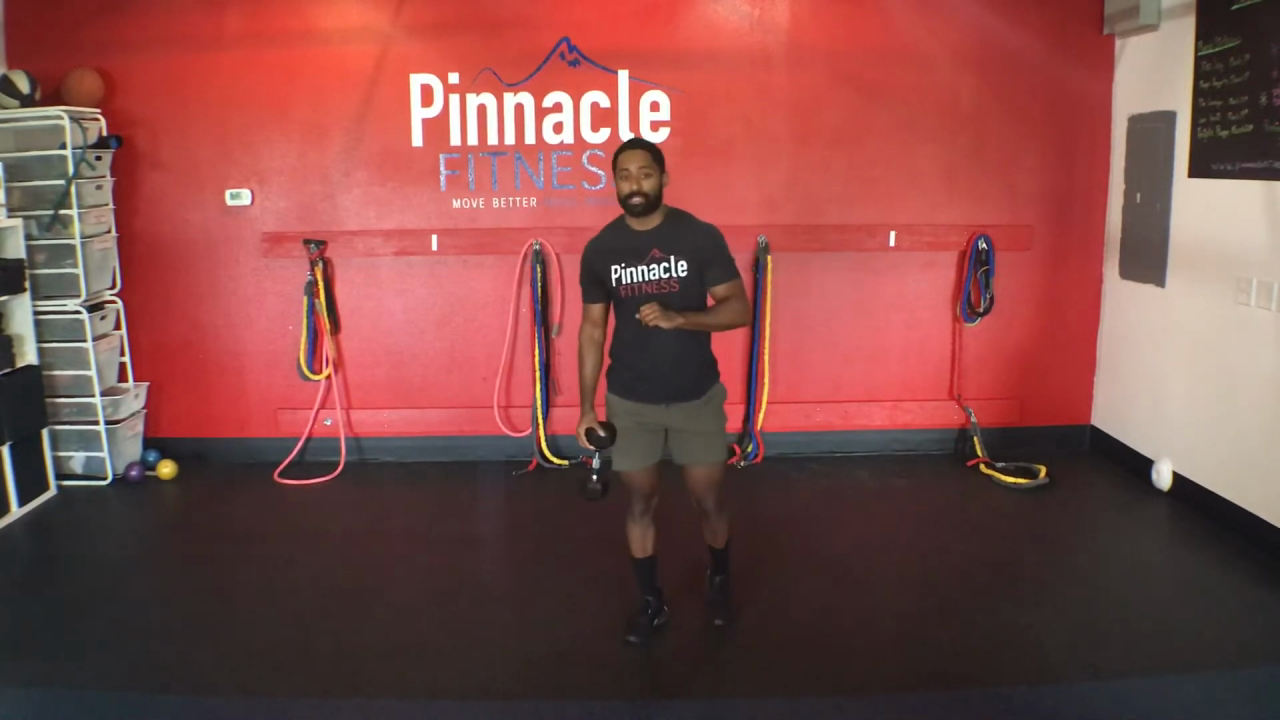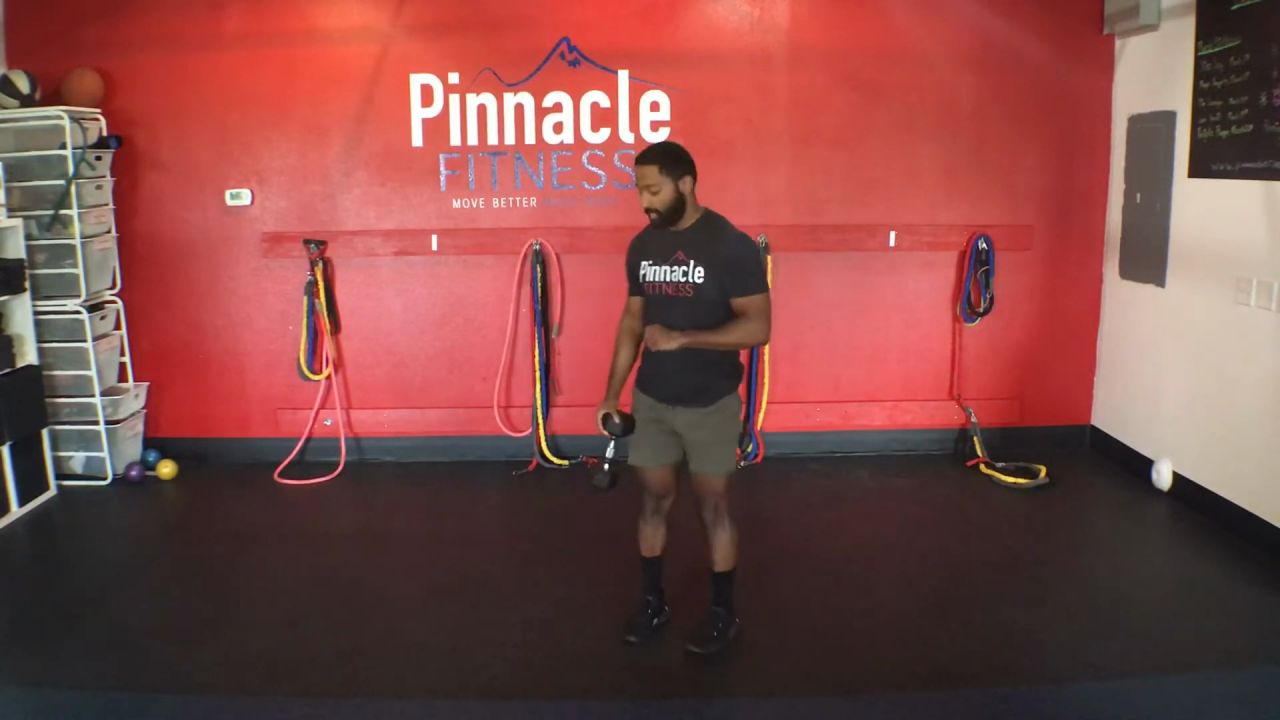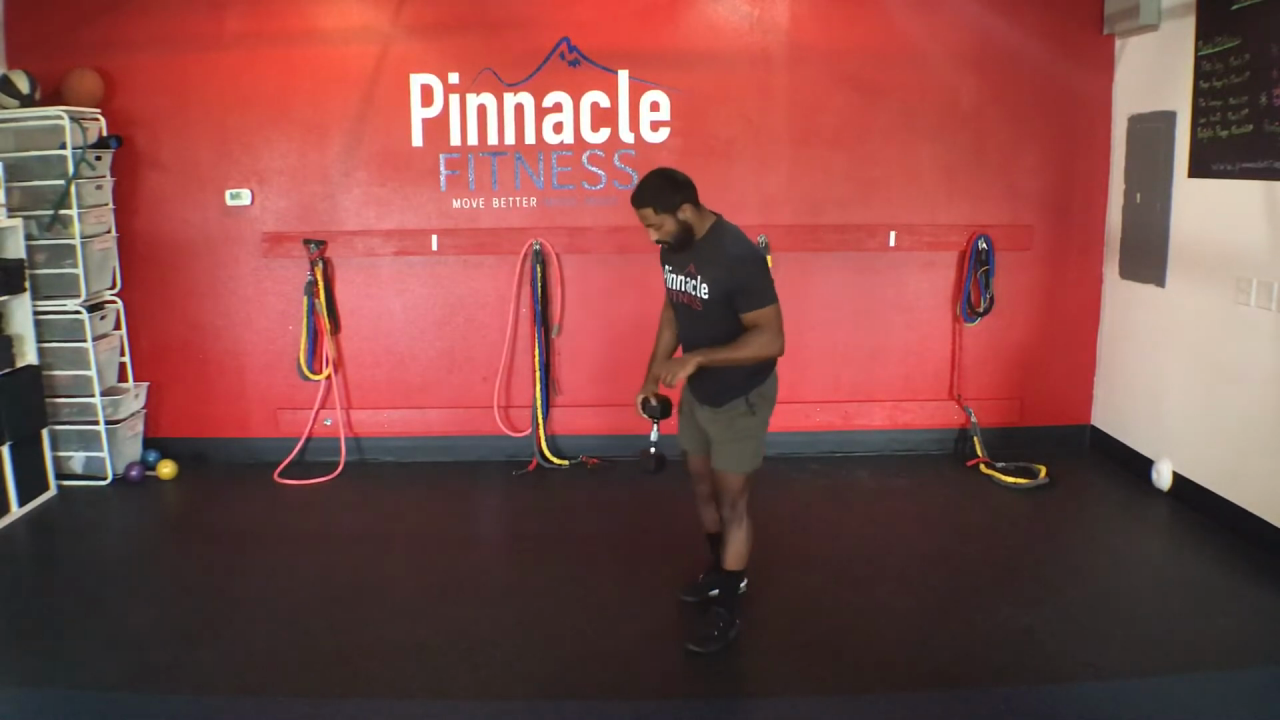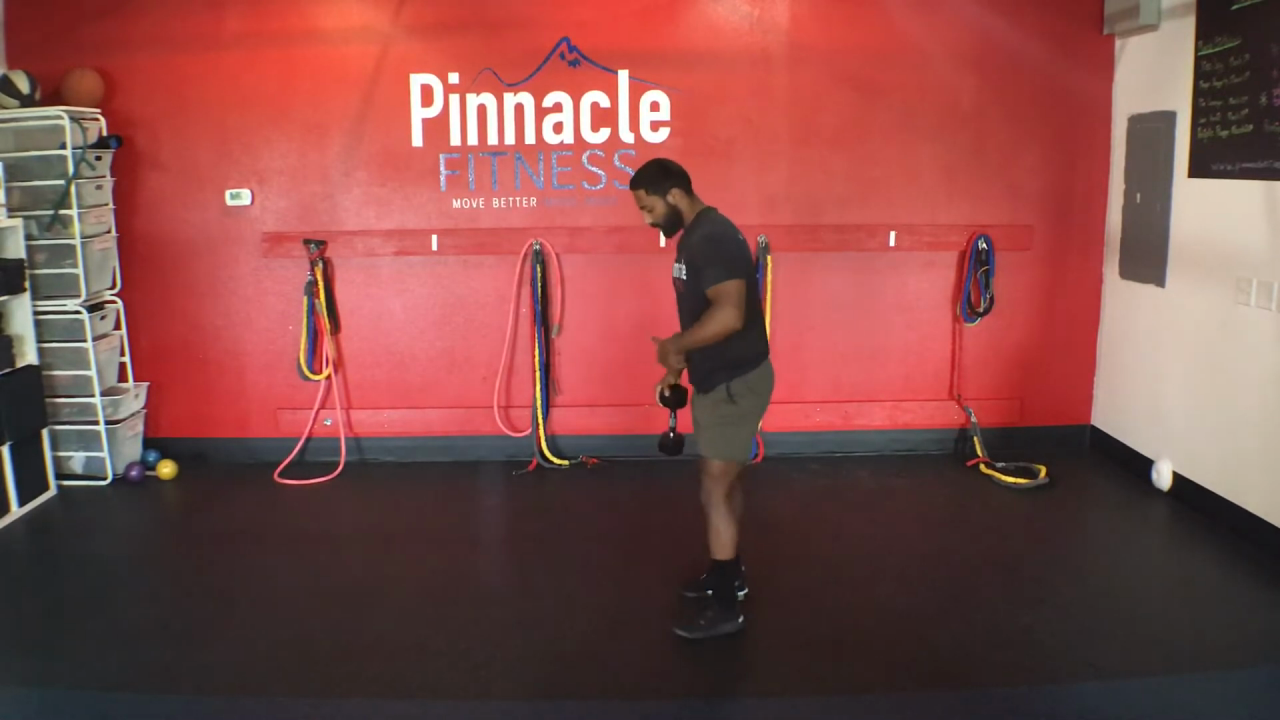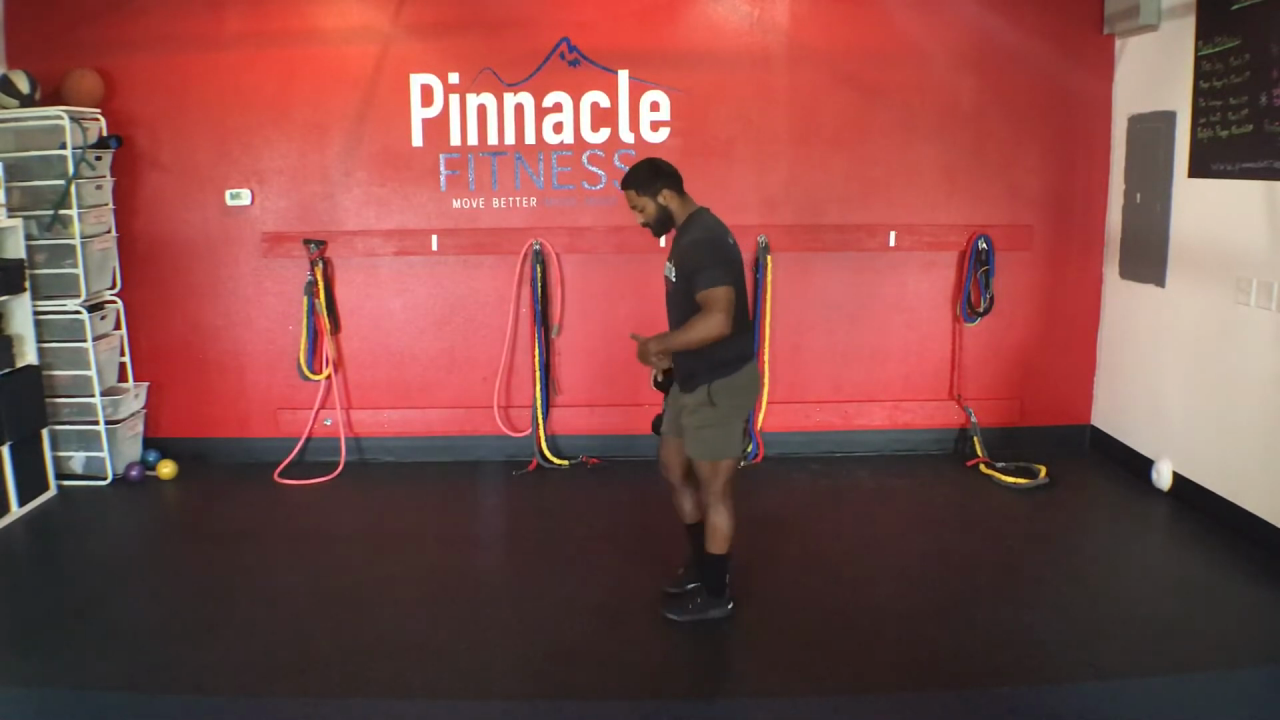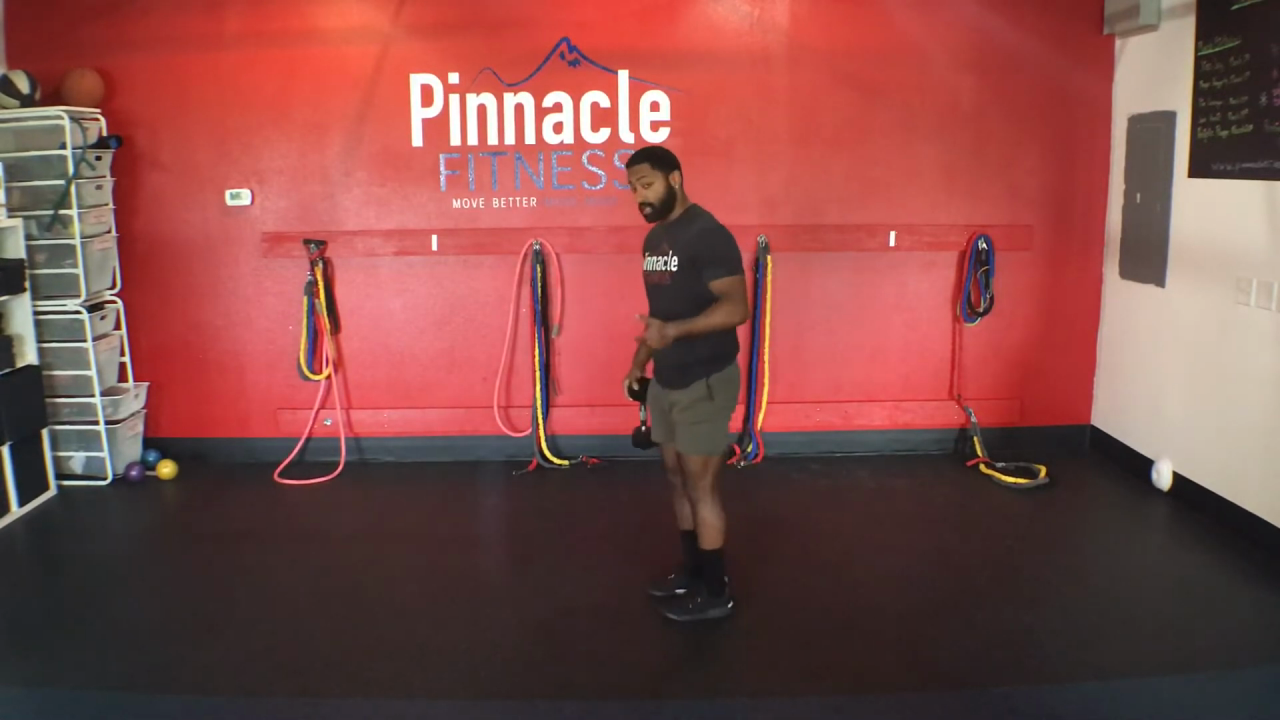
dt=0.5s
person 1, frame 1
left shoulder: (701, 237)
right shoulder: (599, 250)
left elbow: (739, 309)
right elbow: (592, 329)
left wrist: (677, 318)
right wrist: (587, 407)
left hip: (697, 396)
right hip: (630, 399)
left knee: (708, 500)
right knee: (640, 502)
left ankle: (719, 577)
right ankle: (651, 601)
person 1, frame 2
left shoulder: (731, 246)
right shoulder: (642, 245)
left elbow: (758, 328)
right elbow: (632, 319)
left wrist: (682, 337)
right wrist: (612, 394)
left hip: (712, 402)
right hip: (652, 398)
left knee: (712, 507)
right knee: (655, 501)
left ankle: (723, 612)
right ankle: (653, 601)
person 1, frame 3
left shoulder: (738, 257)
right shoulder: (674, 248)
left elbow: (770, 340)
left wrist: (697, 358)
right wrist: (653, 375)
left hip: (742, 398)
right hip: (699, 392)
left knee: (731, 503)
right knee: (702, 487)
left ankle: (726, 612)
right ankle: (722, 573)
person 1, frame 4
left shoulder: (714, 239)
right shoulder: (691, 236)
left elbow: (729, 315)
left wrist: (676, 345)
right wrist: (676, 368)
left hip: (737, 384)
right hip: (714, 380)
left knee: (715, 493)
right knee: (722, 484)
left ankle: (725, 605)
right ankle: (729, 573)
person 1, frame 5
left shoulder: (704, 241)
right shoulder: (688, 235)
left elbow: (718, 320)
left wrist: (657, 346)
right wrist: (670, 353)
left hip: (721, 384)
right hip: (694, 379)
left knee: (712, 490)
right knee: (674, 470)
left ankle: (716, 593)
right ankle: (701, 564)
person 1, frame 6
left shoulder: (707, 235)
right shoulder: (655, 237)
left elbow: (736, 308)
left wrist: (673, 331)
right wrist: (639, 361)
left hip: (705, 381)
right hip: (668, 379)
left knee: (701, 488)
right knee: (677, 479)
left ankle: (715, 592)
right ankle: (692, 571)
